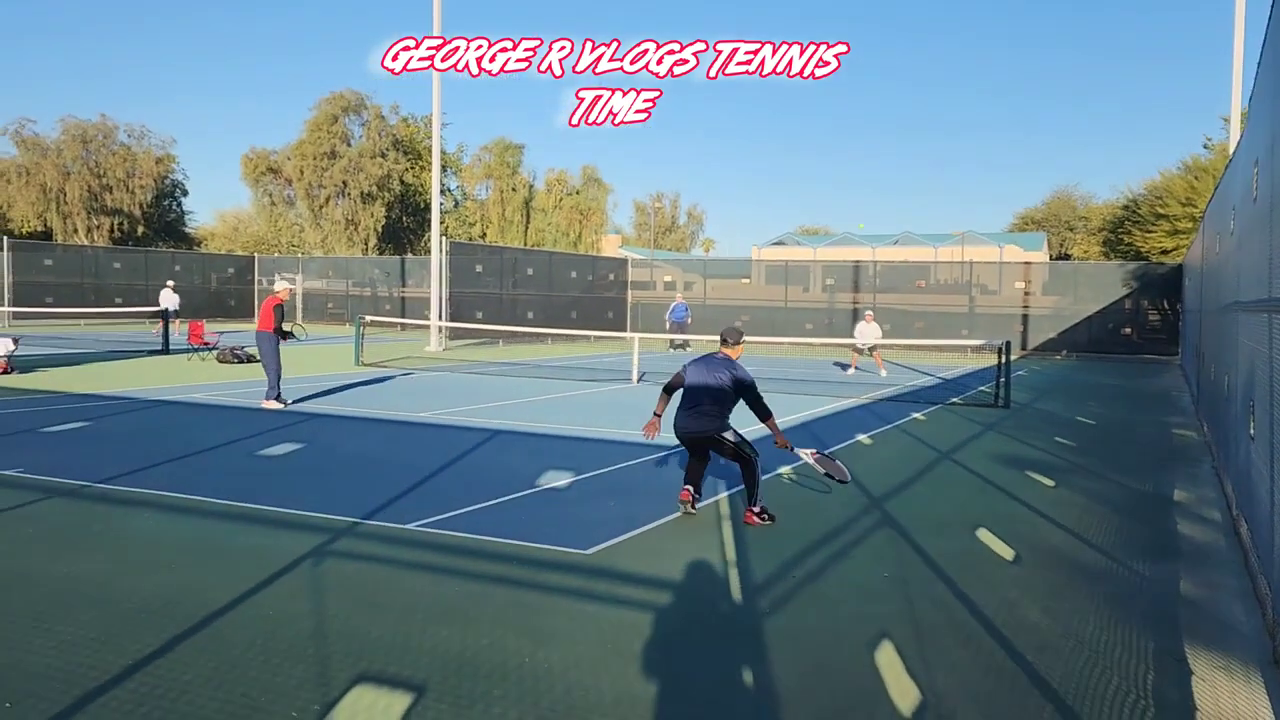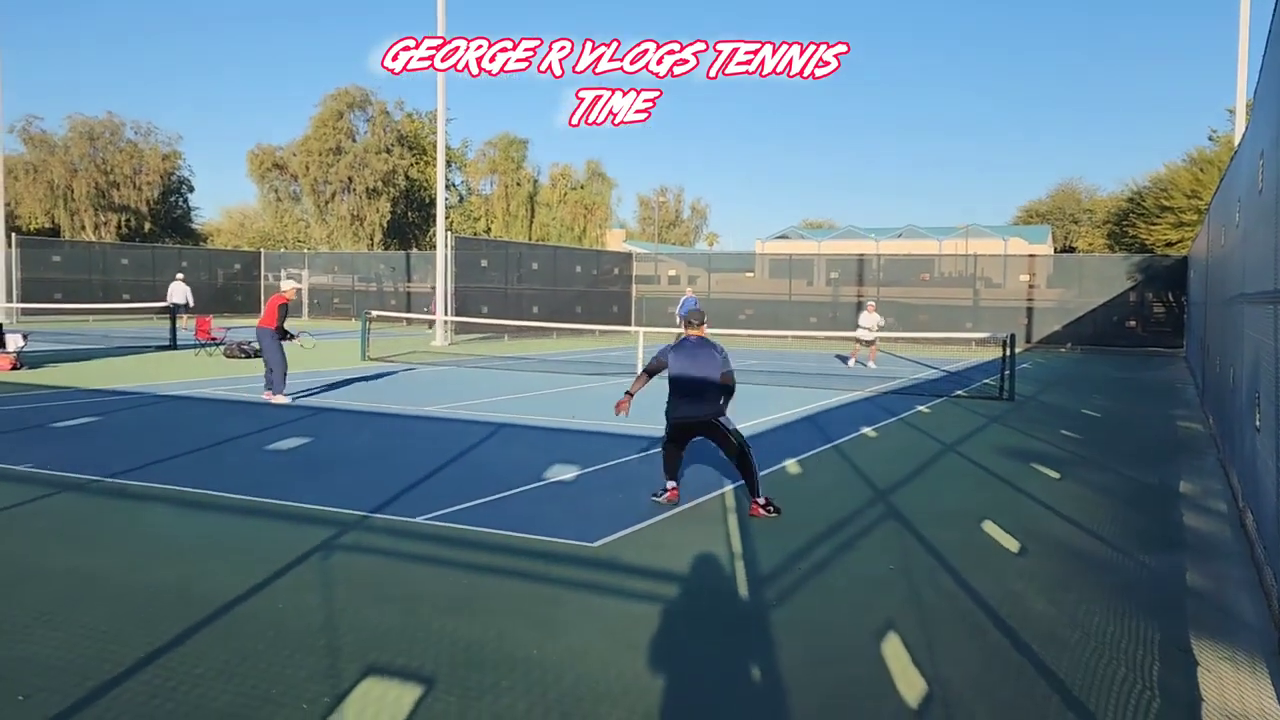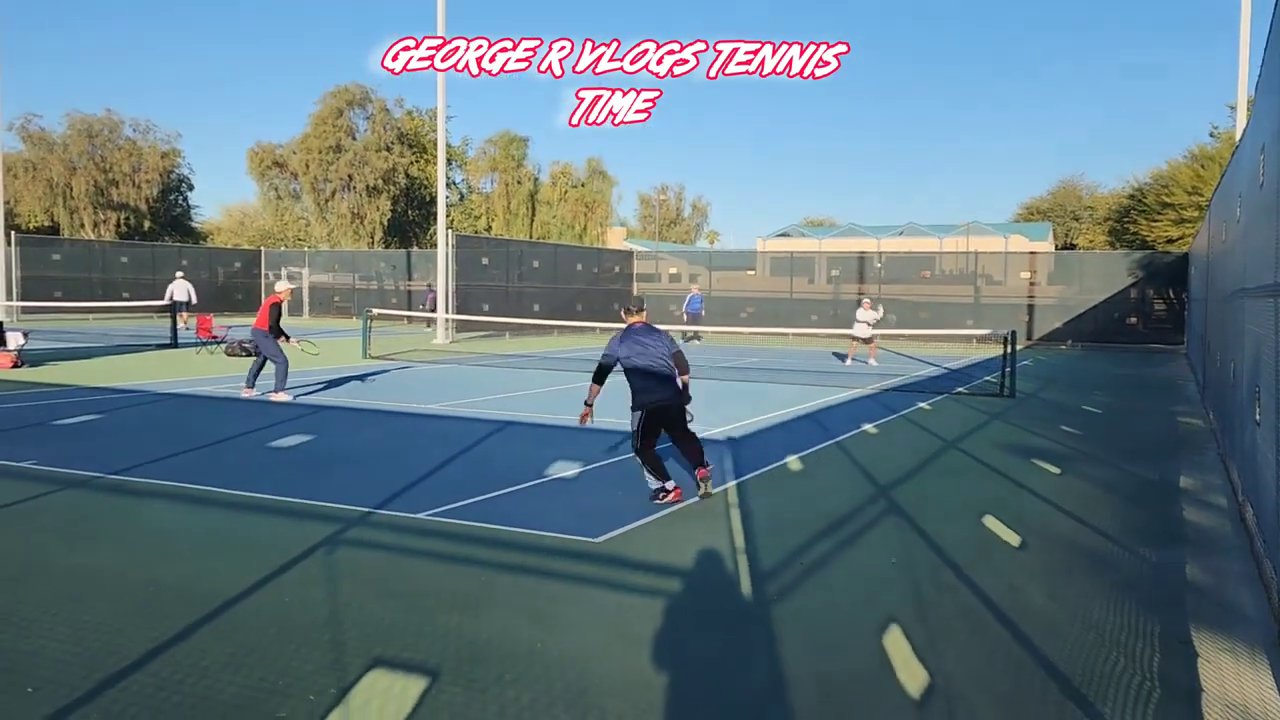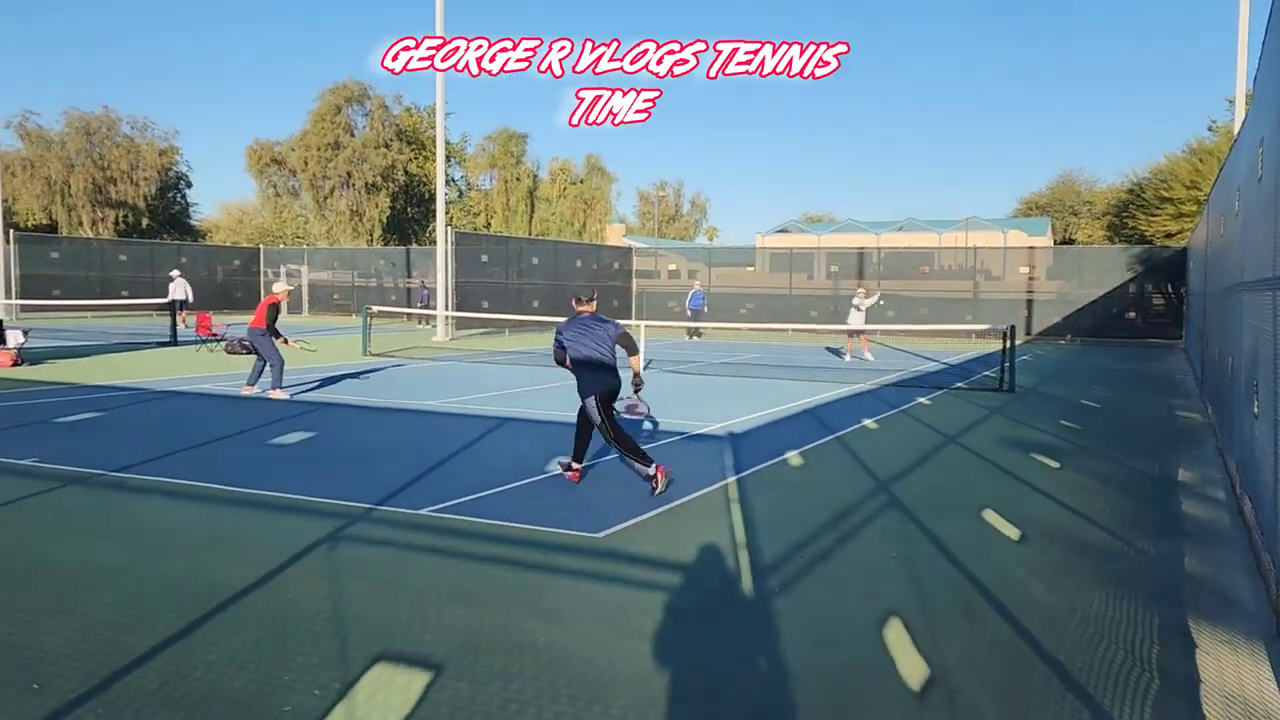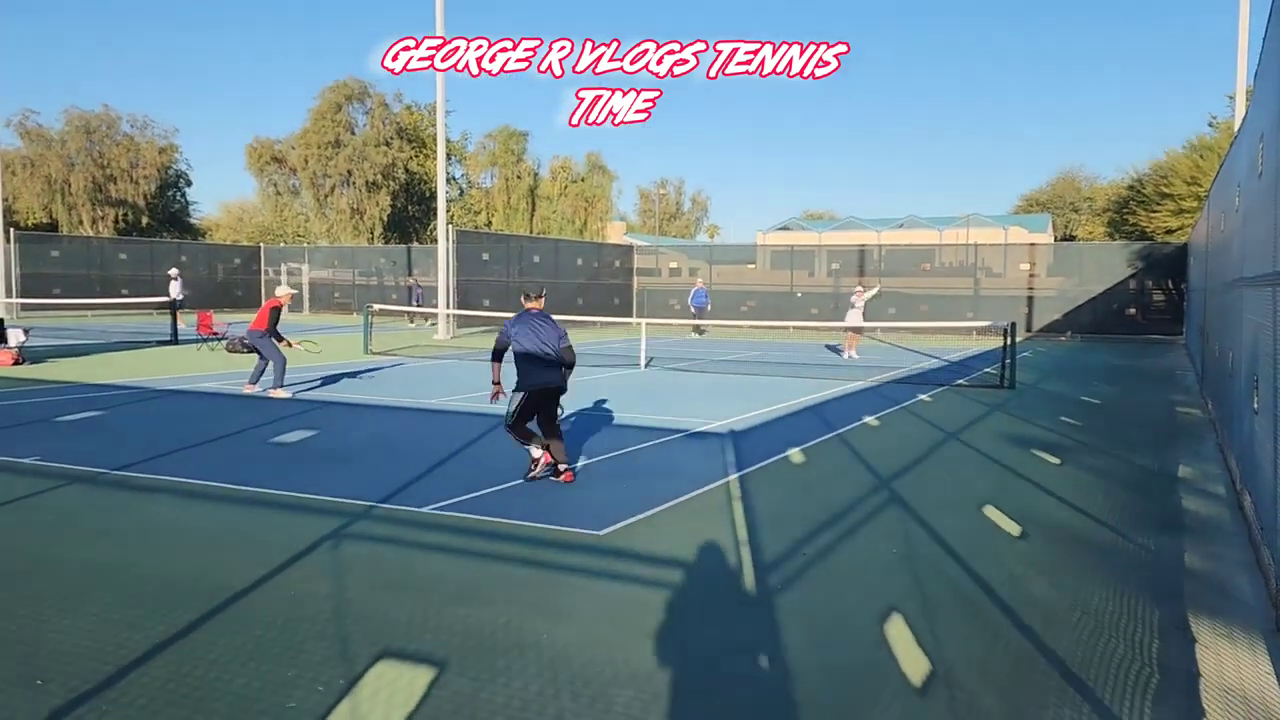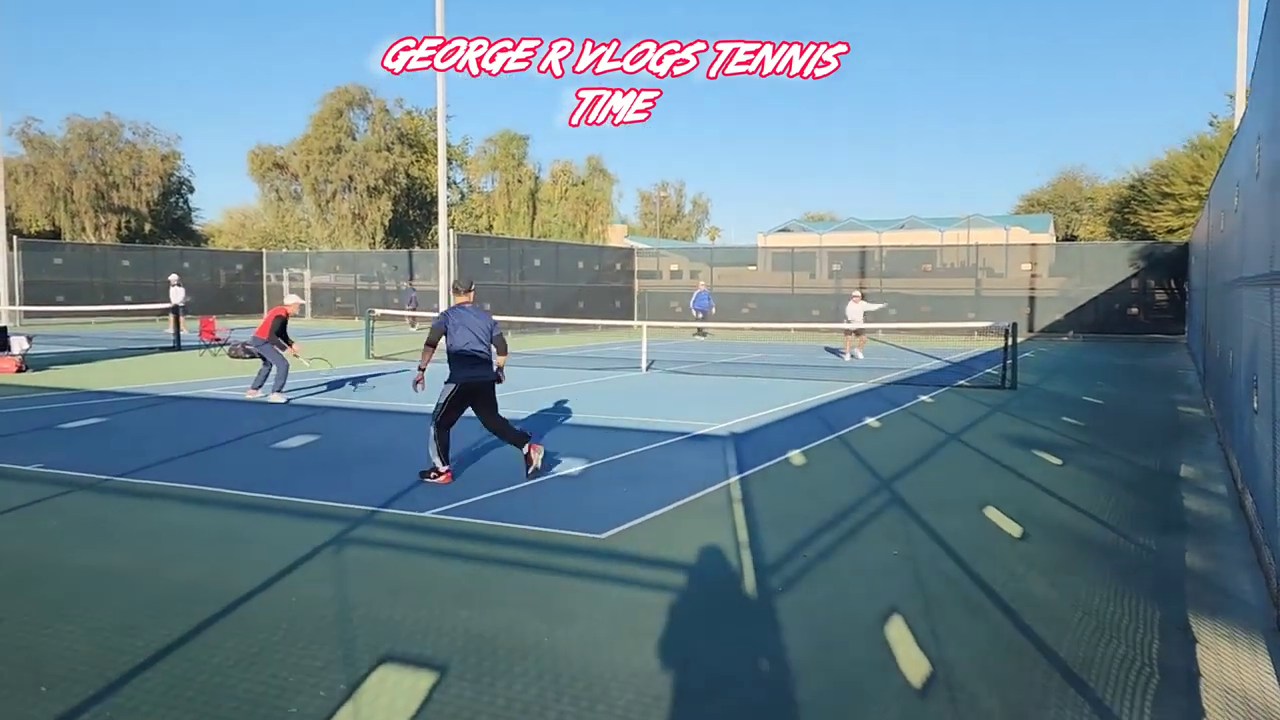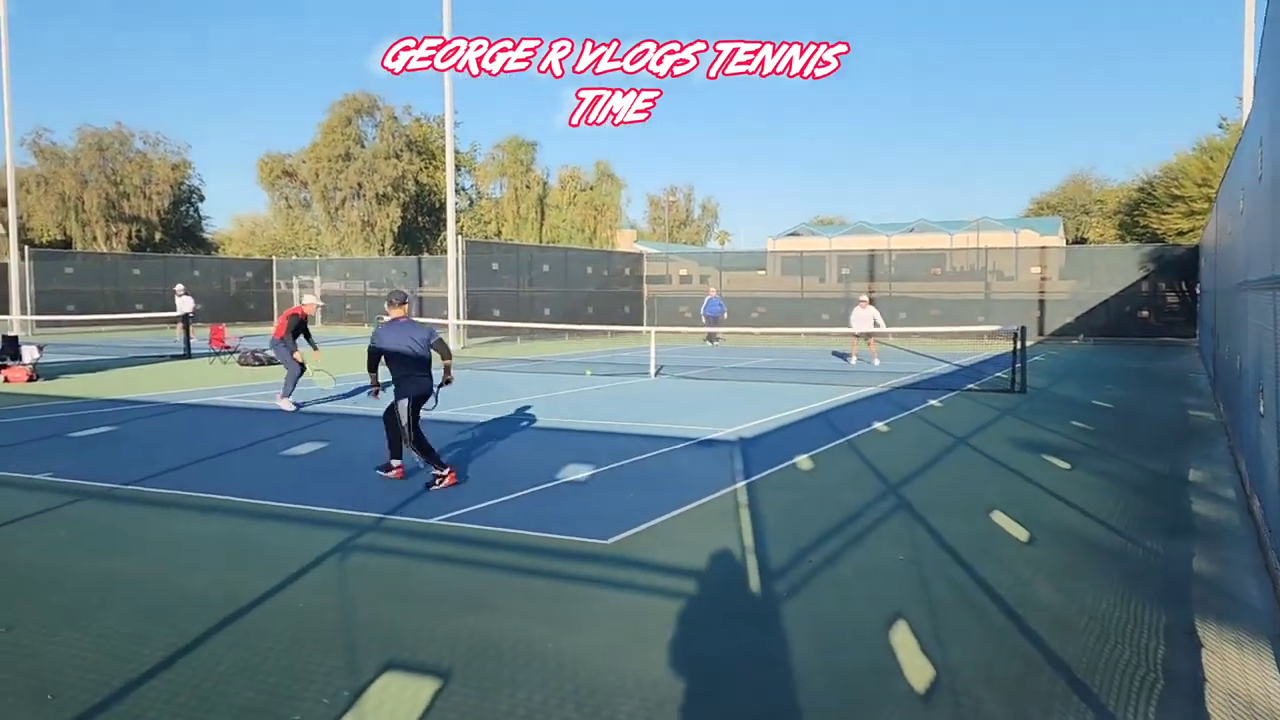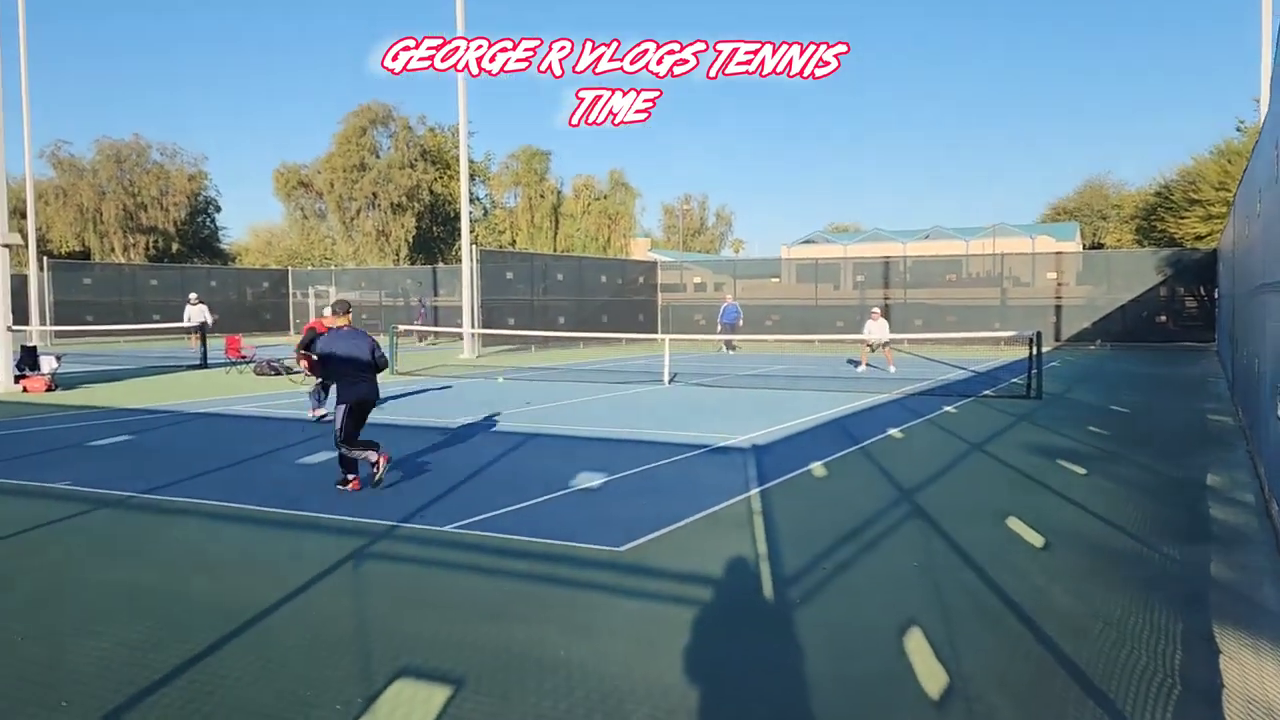
dt=0.2s
person 1, frame 1
left shoulder: (695, 363)
right shoulder: (739, 373)
left elbow: (668, 389)
right elbow: (759, 407)
left wrist: (656, 417)
right wrist: (778, 434)
left hip: (682, 428)
right hip: (713, 428)
left knee: (698, 457)
right knee: (749, 459)
left ankle: (688, 492)
right ankle: (754, 510)
person 1, frame 2
left shoulder: (671, 350)
right shoulder: (717, 350)
left elbow: (647, 373)
right elbow: (729, 386)
left wrist: (628, 395)
right wrist: (721, 407)
left hip: (678, 416)
right hip: (710, 414)
left knee: (671, 447)
right knee: (741, 452)
left ankle: (671, 490)
right ankle: (758, 501)
person 1, frame 3
left shoulder: (617, 341)
right shoulder: (661, 335)
left elbow: (599, 376)
right elbow: (682, 365)
left wrist: (588, 404)
right wrist: (683, 391)
left hip: (645, 401)
right hip: (672, 397)
left knee: (643, 447)
right knee: (682, 437)
left ankle: (669, 489)
right ankle: (701, 468)
person 1, frame 4
left shoulder: (564, 328)
right shoulder: (608, 323)
left elbow: (559, 359)
right elbow: (631, 346)
left wrist: (573, 366)
right wrist: (637, 375)
left hip: (592, 388)
right hip: (612, 383)
left knee: (614, 436)
right knee: (584, 419)
left ankle: (653, 472)
right ankle: (575, 466)
person 1, frame 5
left shoulder: (513, 323)
right shoulder: (554, 324)
left elbow: (497, 353)
right elbow: (570, 359)
left wrist: (496, 383)
right wrist: (561, 382)
left hip: (530, 384)
right hip: (554, 383)
left knee: (513, 423)
right knee: (549, 425)
left ankle: (539, 452)
right ankle: (563, 469)
person 1, frame 6
left shoulder: (446, 316)
right shoulder: (486, 317)
left elbow: (430, 343)
right elbow: (502, 348)
left wrist: (421, 370)
right wrist: (498, 371)
left hip: (462, 379)
right hip: (485, 378)
left knee: (439, 423)
right knee: (493, 420)
left ankle: (442, 470)
right ankle: (528, 448)
person 1, frame 7
left shoulder: (380, 333)
right shoulder: (423, 329)
left elbow: (372, 365)
right elbow: (445, 352)
left wrist: (375, 385)
right wrist: (447, 374)
left hip: (407, 389)
right hip: (424, 387)
left knee: (412, 437)
right knee: (390, 418)
left ankle: (444, 473)
right ankle: (395, 465)
person 1, frame 8
left shoulder: (325, 340)
right shoulder: (366, 337)
left elbow: (321, 372)
right elbow: (382, 363)
left hip: (349, 395)
right hip: (370, 394)
left knee: (343, 441)
right knee: (348, 437)
left ankle: (376, 456)
right ankle: (351, 478)
